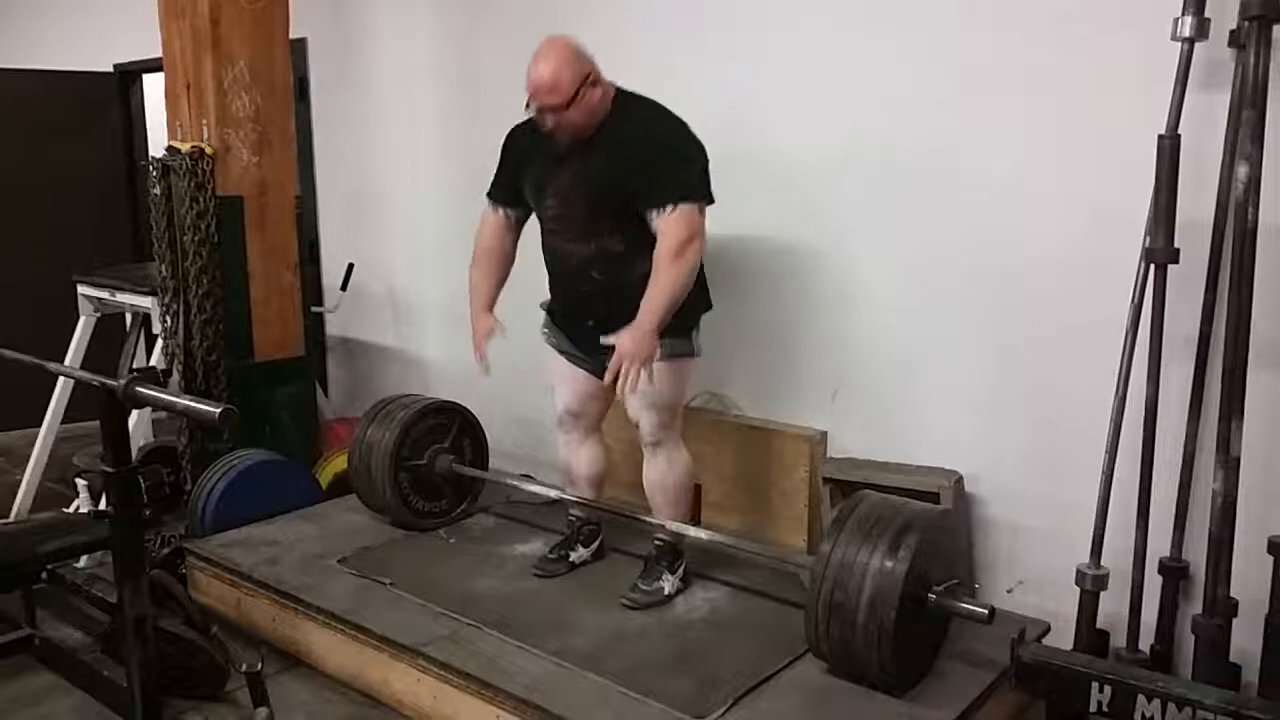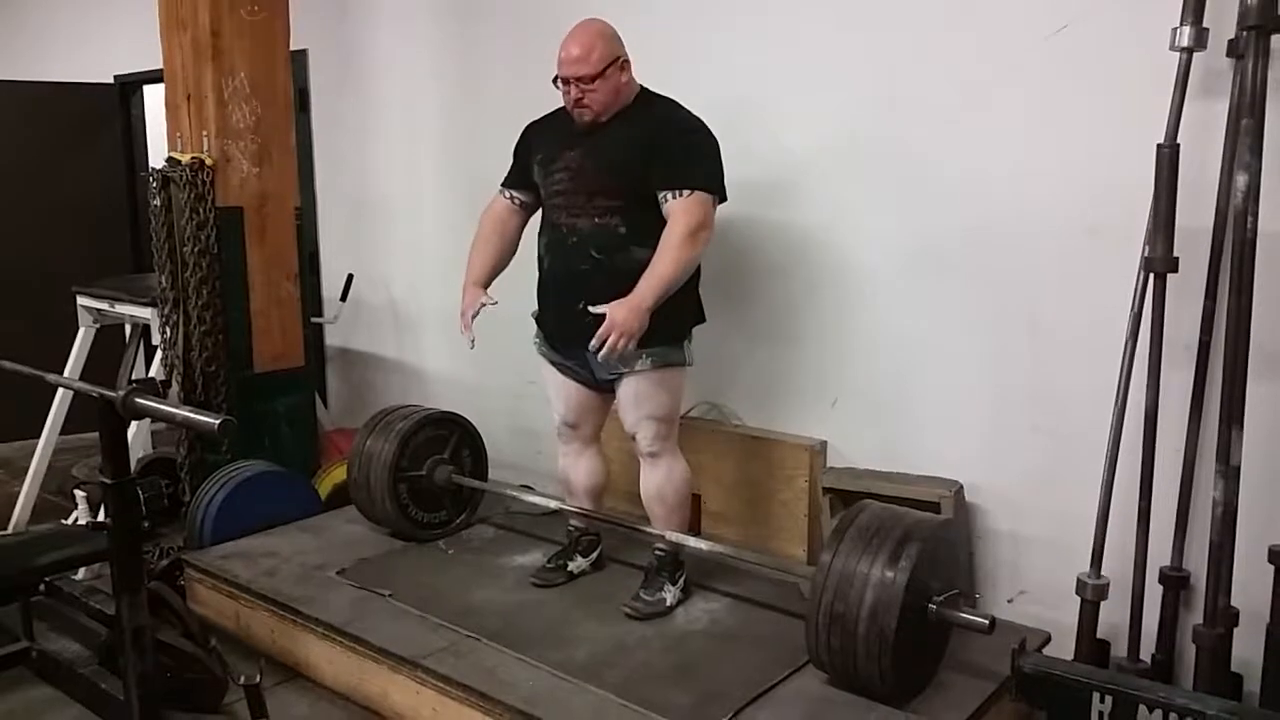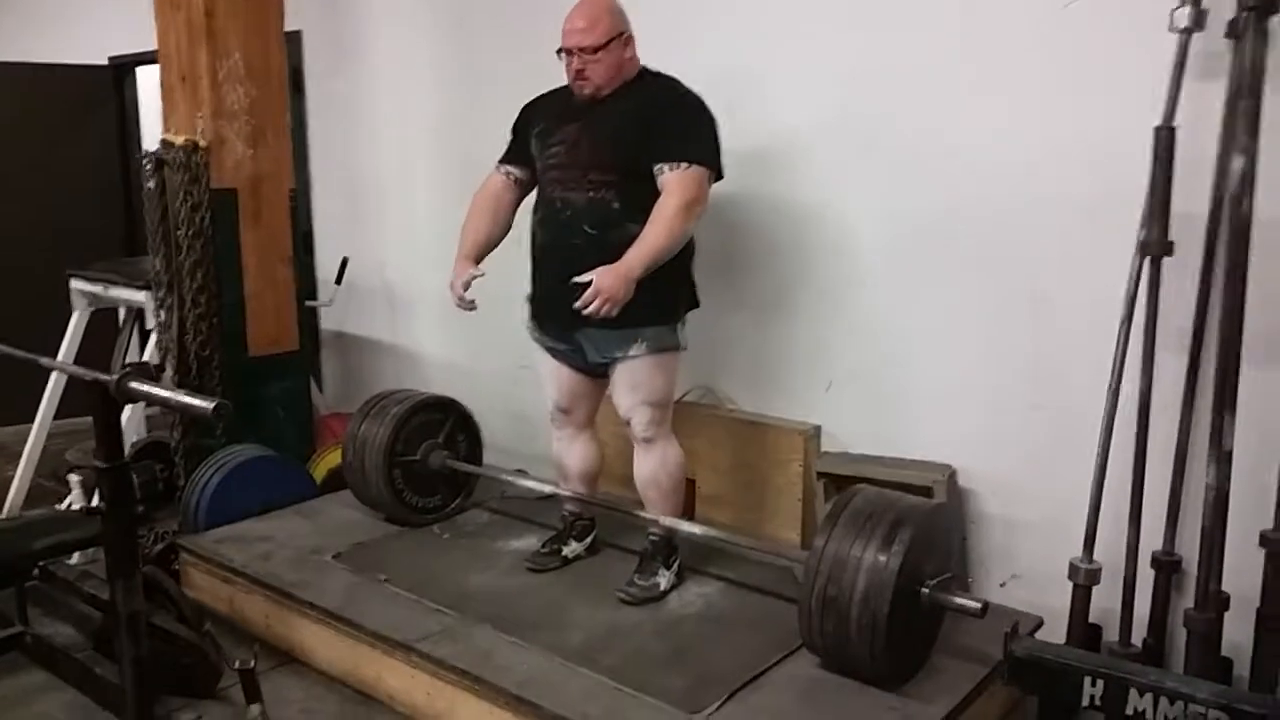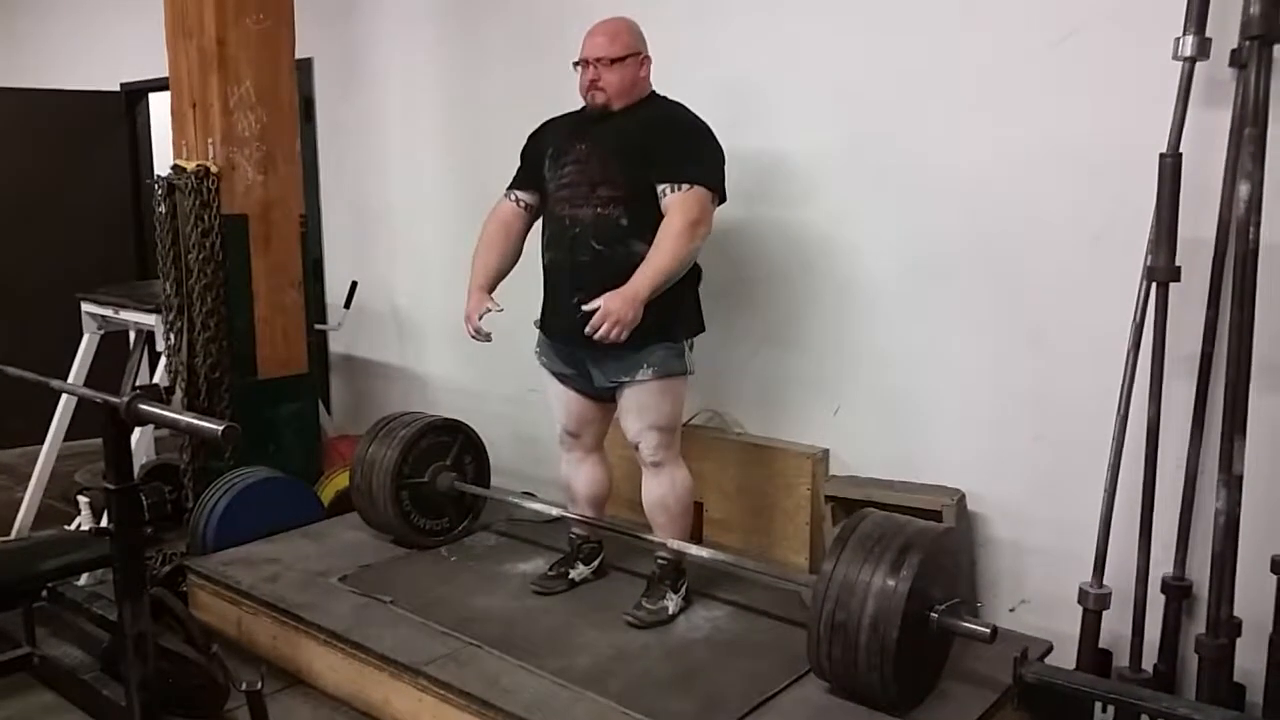
dt=0.5s
person 1, frame 1
left shoulder: (654, 136)
right shoulder: (526, 142)
left elbow: (681, 237)
right elbow: (499, 223)
left wrist: (646, 329)
right wrist: (481, 308)
left hip: (648, 324)
right hip: (572, 318)
left knee: (656, 433)
right knee: (573, 423)
left ankle: (669, 555)
right ankle: (583, 533)
person 1, frame 2
left shoulder: (671, 130)
right shoulder: (542, 134)
left elbow: (691, 223)
right elbow: (506, 209)
left wrist: (640, 304)
right wrist: (475, 283)
left hip: (643, 328)
right hip: (562, 325)
left knee: (653, 443)
right knee: (572, 435)
left ankle: (669, 566)
right ankle: (583, 543)
person 1, frame 3
left shoulder: (669, 105)
right shoulder: (543, 112)
left elbow: (685, 196)
right elbow: (502, 186)
left wrist: (628, 271)
right wrist: (468, 257)
left hip: (638, 309)
right hip: (557, 305)
left knee: (648, 427)
right knee: (568, 418)
left ankle: (663, 551)
right ankle: (577, 527)
person 1, frame 4
left shoulder: (674, 129)
right shoulder: (553, 136)
left elbow: (689, 219)
right elbow: (512, 213)
left wrist: (634, 295)
right wrist: (480, 287)
left hip: (645, 332)
right hip: (565, 329)
left knee: (656, 451)
right knee: (576, 442)
left ankle: (670, 576)
right ankle: (584, 550)
